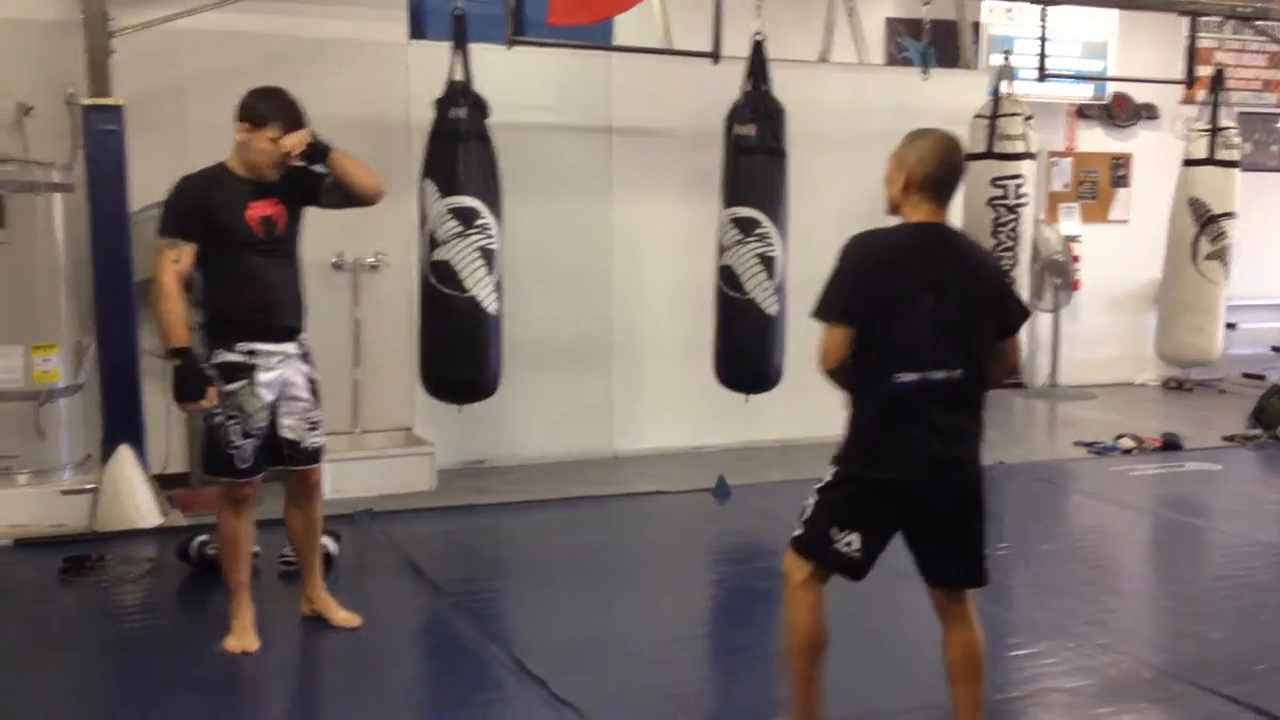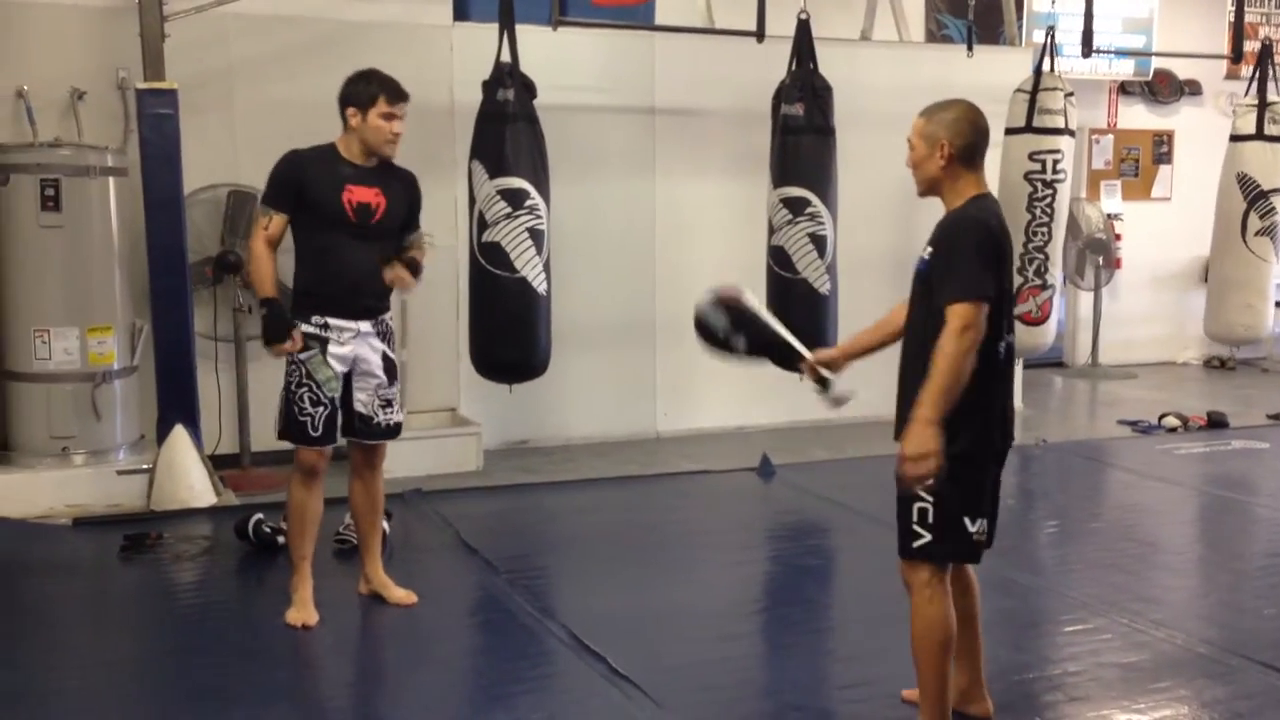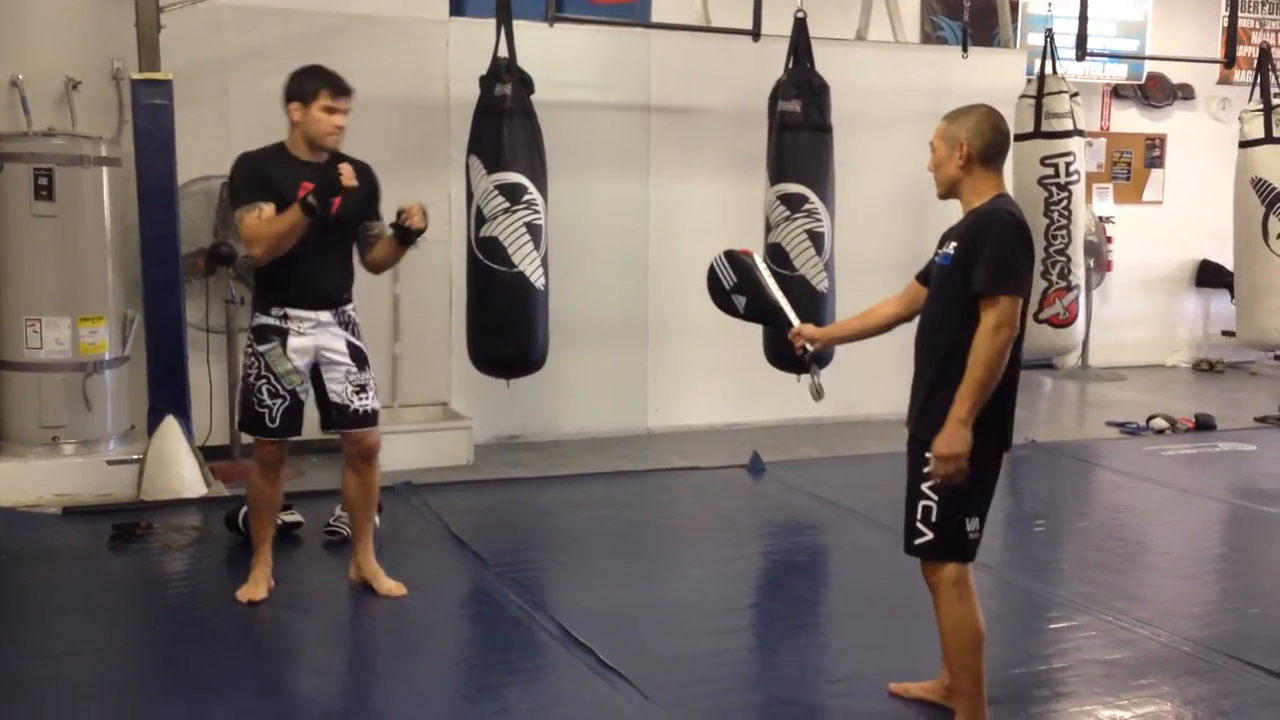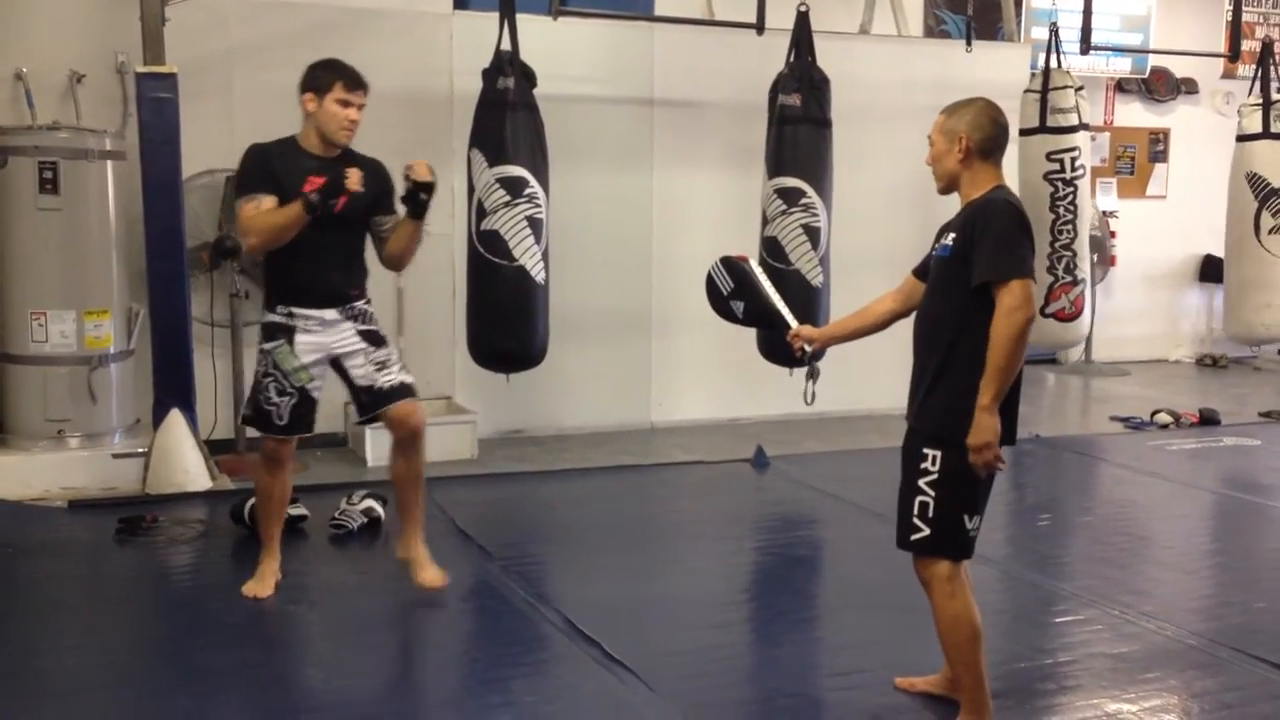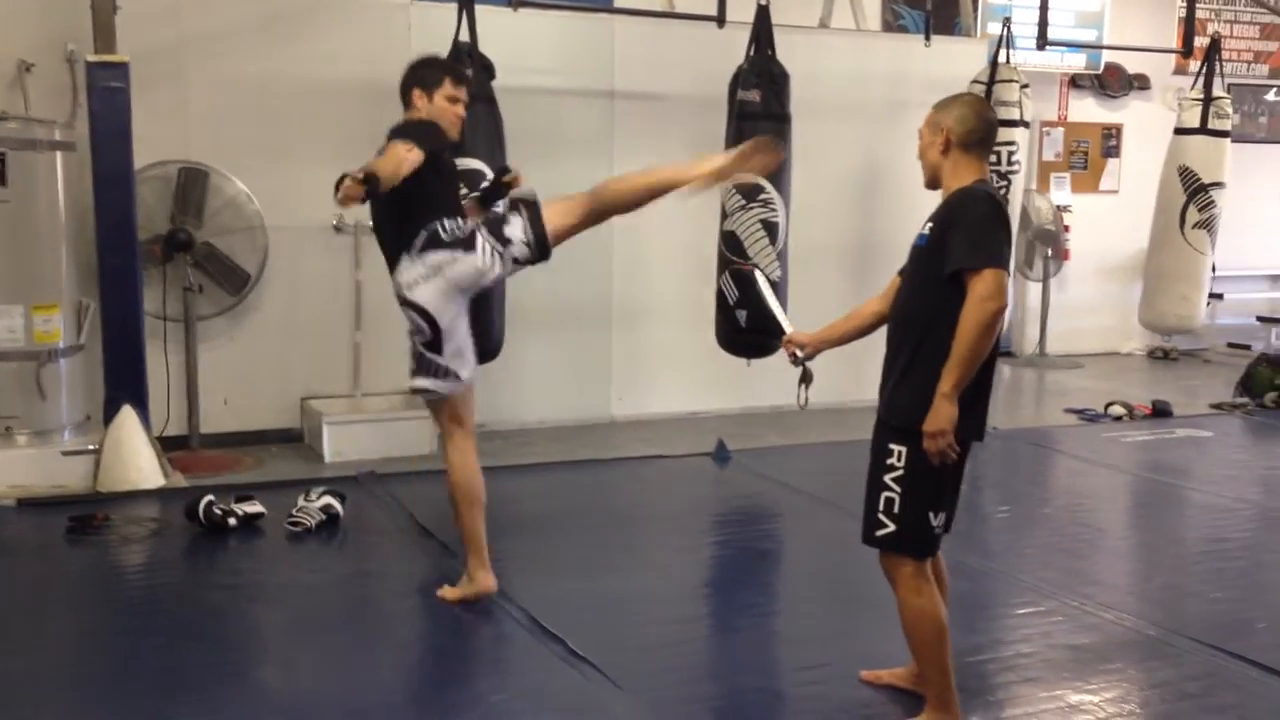
dt=0.7s
person 1, frame 1
left shoulder: (871, 252)
right shoulder: (984, 267)
left elbow: (833, 358)
right elbow: (1006, 362)
left hip: (879, 457)
right hip: (956, 463)
left knee: (801, 573)
right knee: (953, 601)
person 1, frame 2
left shoulder: (970, 227)
right shoulder: (963, 224)
left elbow: (964, 329)
right elbow: (917, 314)
left wrist: (924, 424)
right wrist: (844, 353)
left hip: (959, 436)
right hip: (957, 432)
left knee: (923, 571)
right knee: (948, 562)
person 1, frame 3
left shoulder: (998, 224)
right shoulder: (965, 229)
left elbow: (1000, 326)
right elbow: (904, 304)
left wrist: (961, 422)
right wrist: (824, 334)
left hip: (958, 430)
right hip: (936, 422)
left knee: (945, 567)
right knee: (943, 560)
person 1, frame 4
left shoulder: (996, 214)
right shoulder: (962, 222)
left elbow: (1017, 309)
right elbow: (901, 300)
left wrist: (988, 409)
right wrist: (823, 335)
left hip: (963, 425)
right hip: (939, 418)
left knee: (937, 562)
right knee: (943, 555)
person 1, frame 5
left shoulder: (975, 205)
right shoulder: (952, 211)
left elbow: (989, 298)
right elbow: (891, 300)
left wrist: (948, 397)
right wrist: (817, 340)
left hip: (930, 416)
right hip: (913, 410)
left knee: (903, 557)
right knee: (919, 549)
right ankle: (924, 670)
person 2, frame 1
left shoulder: (292, 183)
right shoulder: (198, 192)
left elbow: (371, 191)
right elbow: (170, 281)
left wrist: (321, 150)
right wrist: (184, 361)
left hip: (292, 352)
right hip: (235, 358)
left knee: (307, 480)
right knee: (239, 489)
left ankle: (315, 593)
right ankle: (241, 612)
person 2, frame 2
left shoulder: (402, 184)
right shoulder: (301, 168)
left elbow: (411, 250)
right elbow: (262, 243)
left wrist: (408, 268)
right wrist: (273, 308)
left hip: (376, 331)
right hip: (317, 331)
left knee: (370, 455)
right knee: (311, 459)
left ankle: (374, 572)
right ankle: (301, 588)
person 2, frame 3
left shoulder: (360, 177)
right shoulder: (257, 167)
left elbow: (374, 259)
right elbow: (258, 247)
left wrist: (403, 234)
right wrist: (315, 200)
left hip: (338, 323)
right hip: (279, 324)
left knee: (364, 443)
right knee: (269, 452)
left ankle: (364, 560)
right ankle: (261, 566)
person 2, frame 4
left shoulder: (370, 173)
right shoulder: (266, 160)
left elbow: (394, 256)
right elbow: (254, 236)
left wrist: (416, 207)
right wrist: (321, 197)
left hip: (352, 317)
right hip: (290, 323)
left knee: (409, 420)
right knee: (277, 447)
left ankle: (412, 544)
right ankle: (269, 561)
person 2, frame 5
right shoulder: (416, 134)
right elbow: (395, 163)
left wrist: (491, 192)
right wrist: (364, 179)
left hip: (417, 283)
right hip: (455, 246)
left knee: (456, 429)
right knee: (591, 201)
left ankle: (477, 572)
right ankle: (707, 168)
